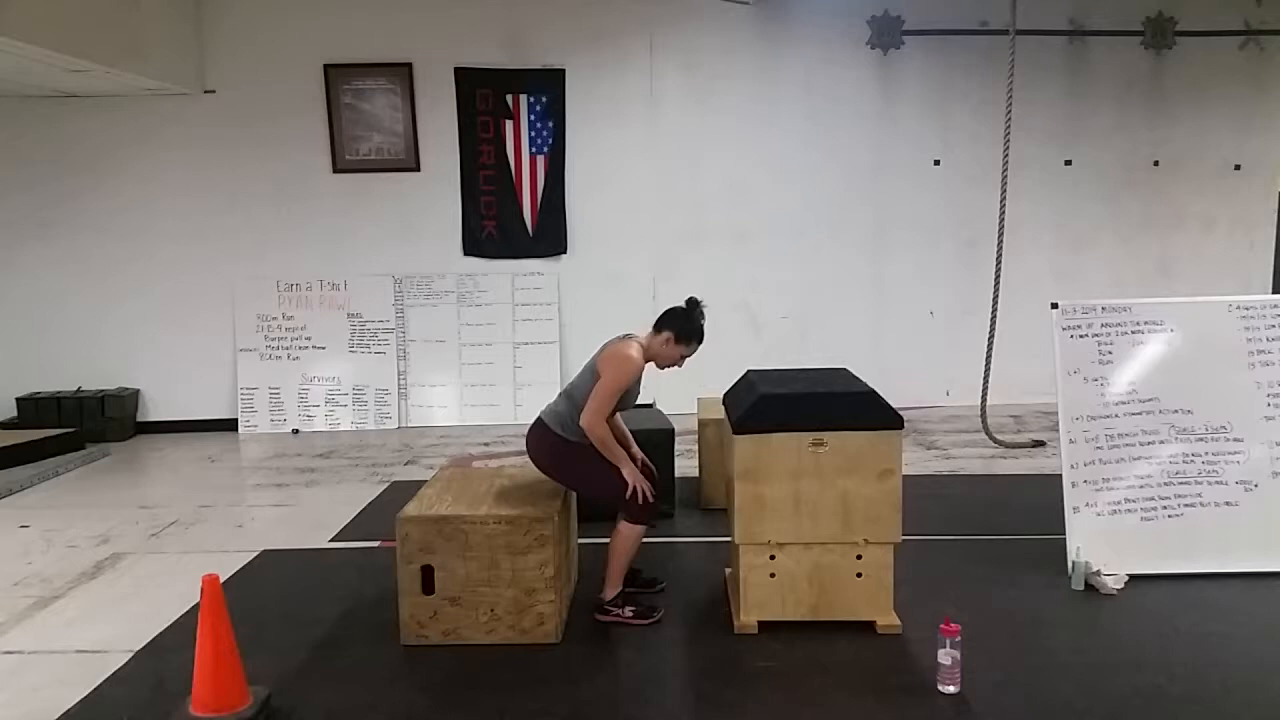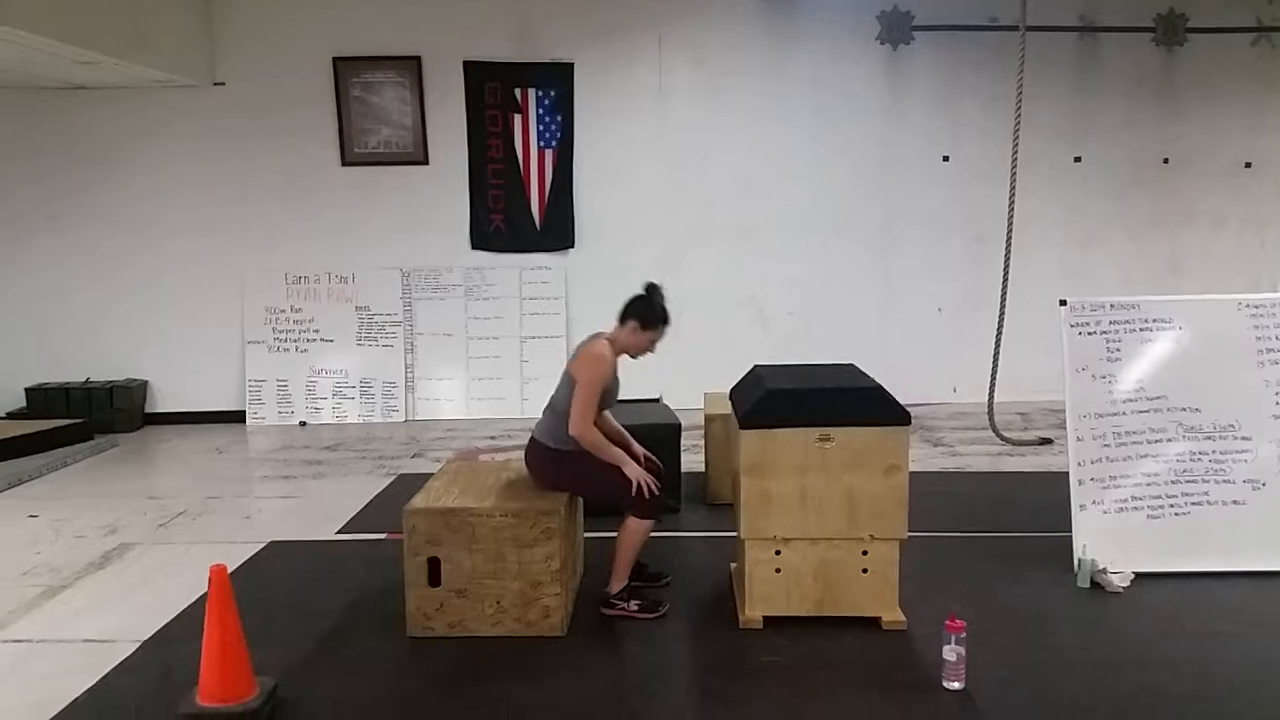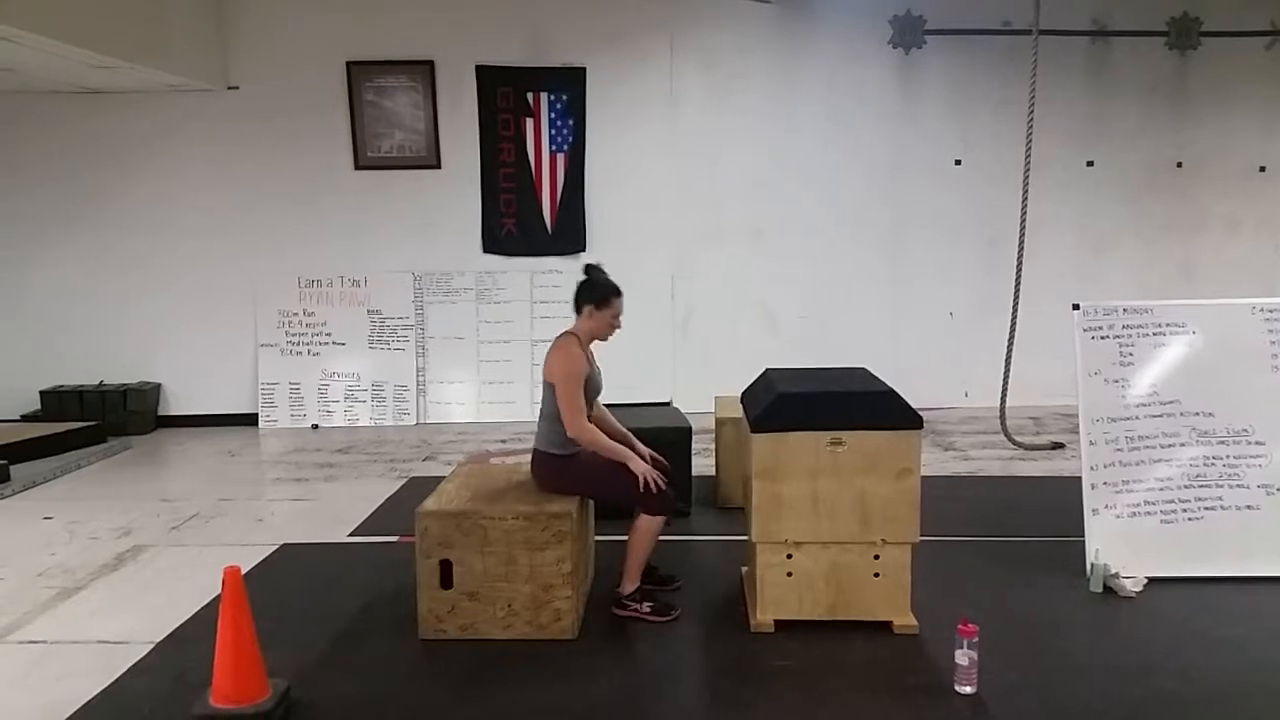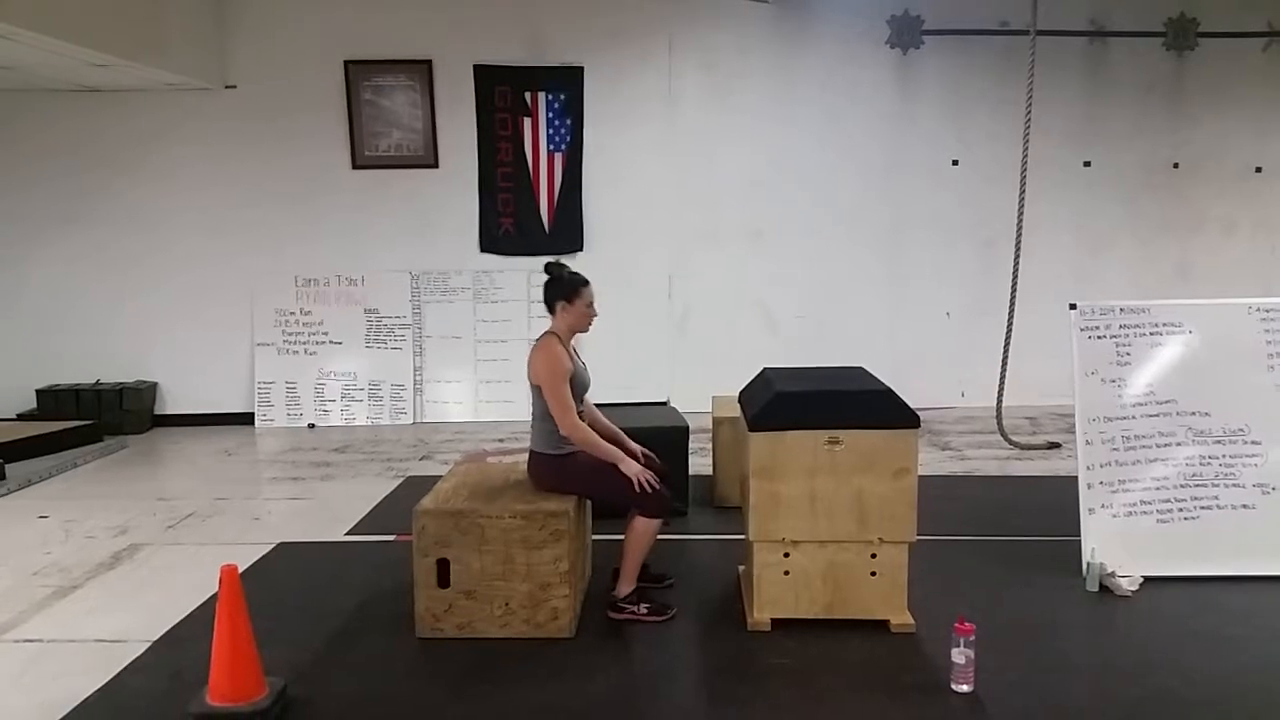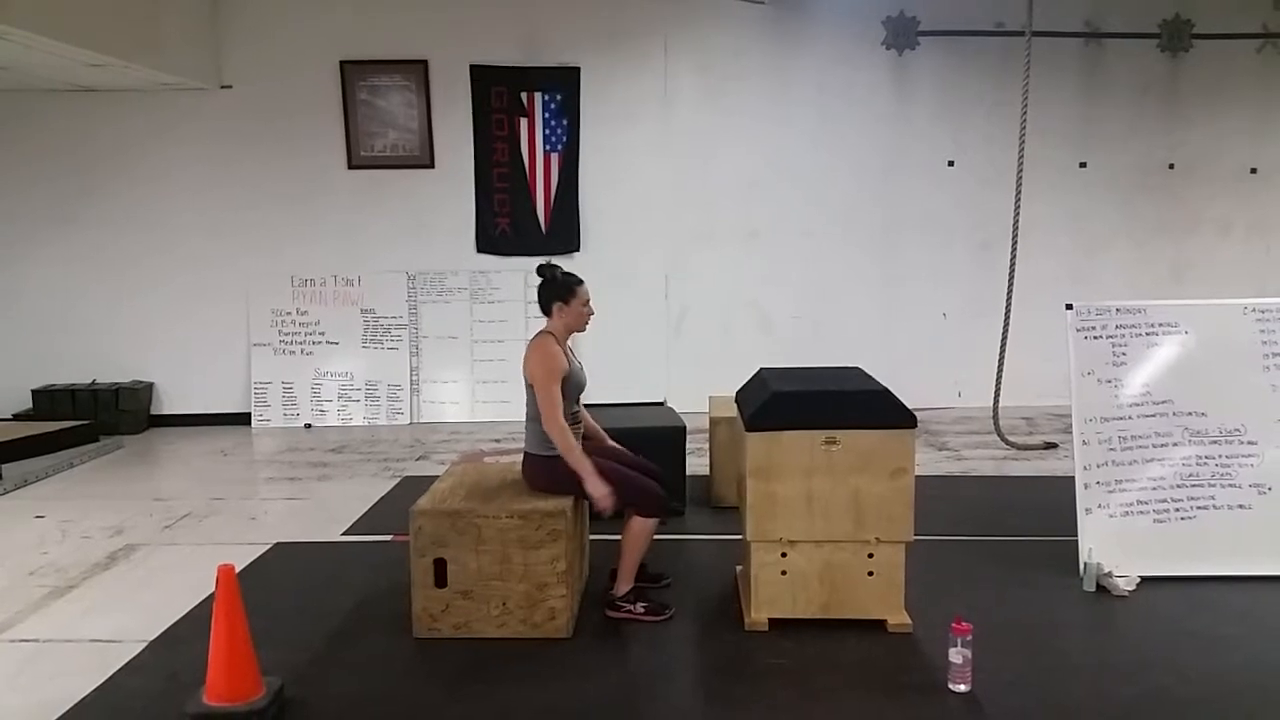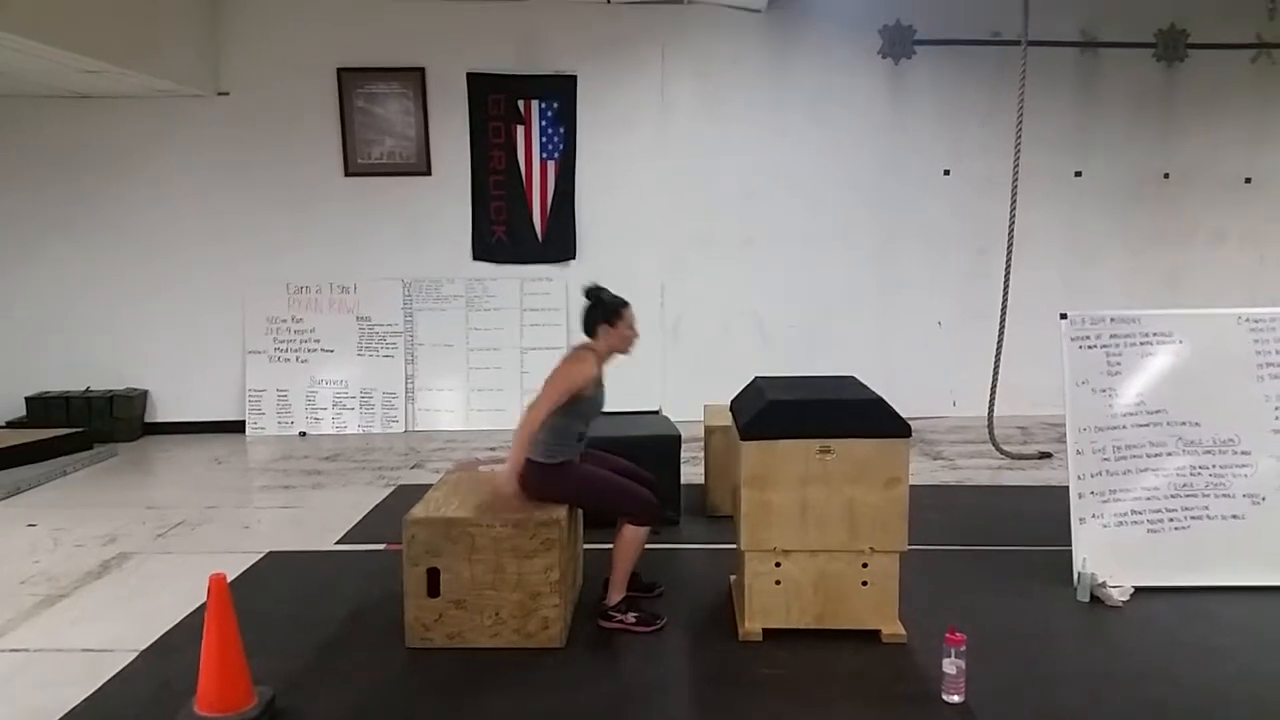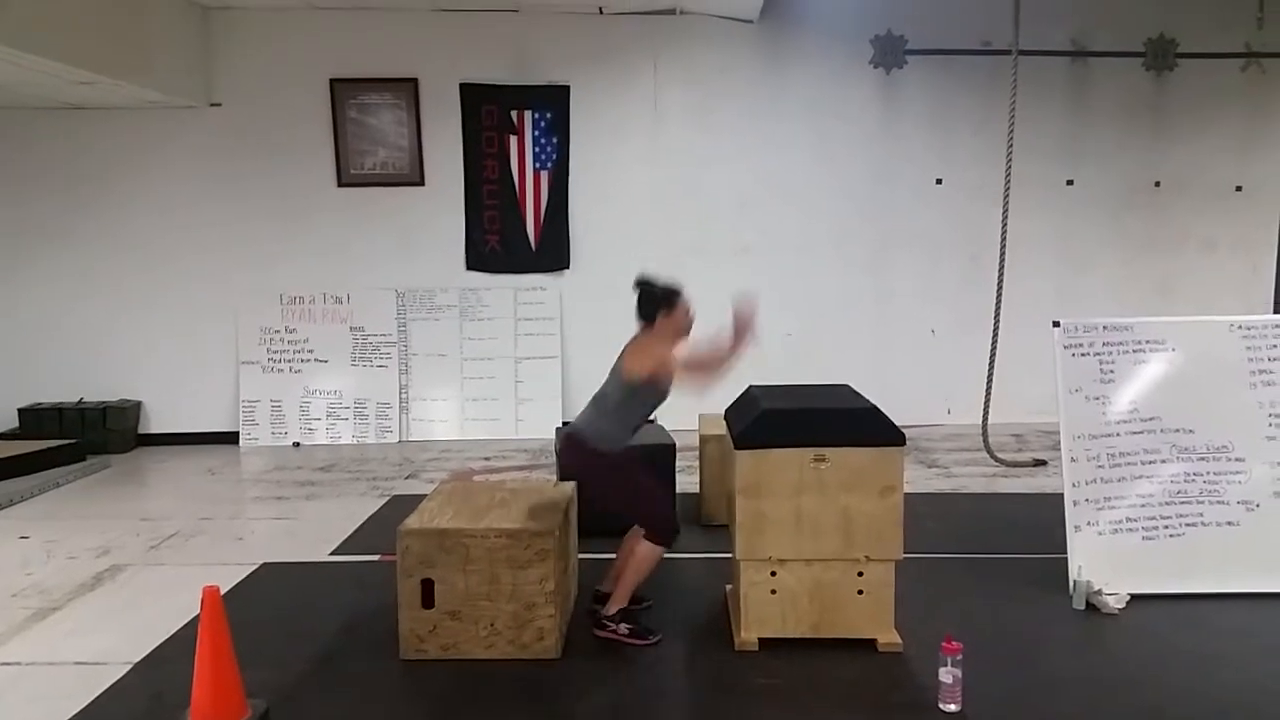
dt=0.3s
person 1, frame 1
left shoulder: (631, 346)
right shoulder: (629, 360)
right elbow: (591, 422)
left wrist: (632, 450)
right wrist: (624, 464)
left hip: (562, 436)
right hip: (553, 444)
left knee: (646, 479)
right knee: (640, 501)
left ankle: (622, 571)
right ankle: (611, 601)
person 1, frame 2
left shoulder: (604, 345)
right shoulder: (600, 357)
right elbow: (580, 428)
left wrist: (630, 445)
right wrist: (624, 462)
left hip: (560, 448)
right hip: (552, 456)
left knee: (651, 474)
right knee: (647, 498)
left ankle: (627, 565)
right ankle: (616, 595)
person 1, frame 3
left shoulder: (580, 347)
right shoulder: (568, 353)
left elbow: (592, 409)
right elbow: (578, 428)
left wrist: (635, 445)
right wrist: (630, 458)
left hip: (572, 452)
right hip: (558, 461)
left knee: (658, 472)
right knee: (658, 497)
left ankle: (638, 567)
right ankle: (628, 595)
person 1, frame 4
left shoulder: (564, 345)
right shoulder: (550, 352)
left elbow: (582, 407)
right elbow: (570, 426)
left wrist: (626, 442)
right wrist: (621, 460)
left hip: (568, 453)
right hip: (554, 462)
left knee: (653, 472)
right knee: (655, 499)
left ankle: (630, 566)
right ankle: (624, 597)
person 1, frame 5
left shoulder: (559, 344)
right shoulder: (546, 350)
right elbow: (553, 424)
left wrist: (607, 443)
right wrist: (590, 478)
left hip: (570, 448)
right hip: (550, 461)
left knee: (651, 476)
right knee: (651, 499)
left ankle: (629, 566)
right ankle: (622, 596)
person 1, frame 6
left shoulder: (591, 359)
right shoulder: (583, 366)
right elbow: (535, 414)
right wrist: (512, 472)
left hip: (564, 457)
right hip: (546, 469)
left knee: (646, 485)
right knee: (643, 507)
left ankle: (621, 576)
right ankle: (615, 607)
person 1, frame 7
left shoulder: (647, 345)
right shoulder: (654, 352)
left elbow: (689, 365)
right elbow: (702, 373)
left wrist: (729, 344)
right wrist: (737, 342)
left hip: (586, 448)
right hip: (589, 458)
left knee: (656, 515)
right knee: (664, 526)
left ankle: (608, 591)
right ankle: (611, 616)
